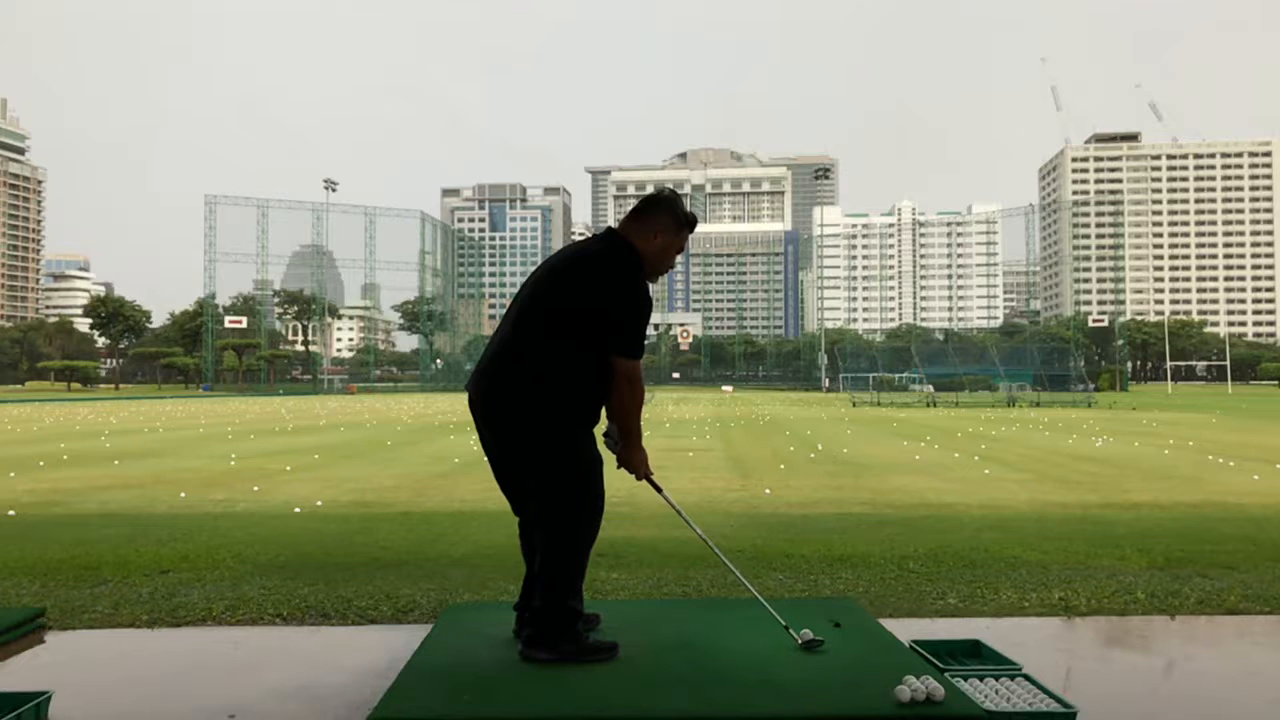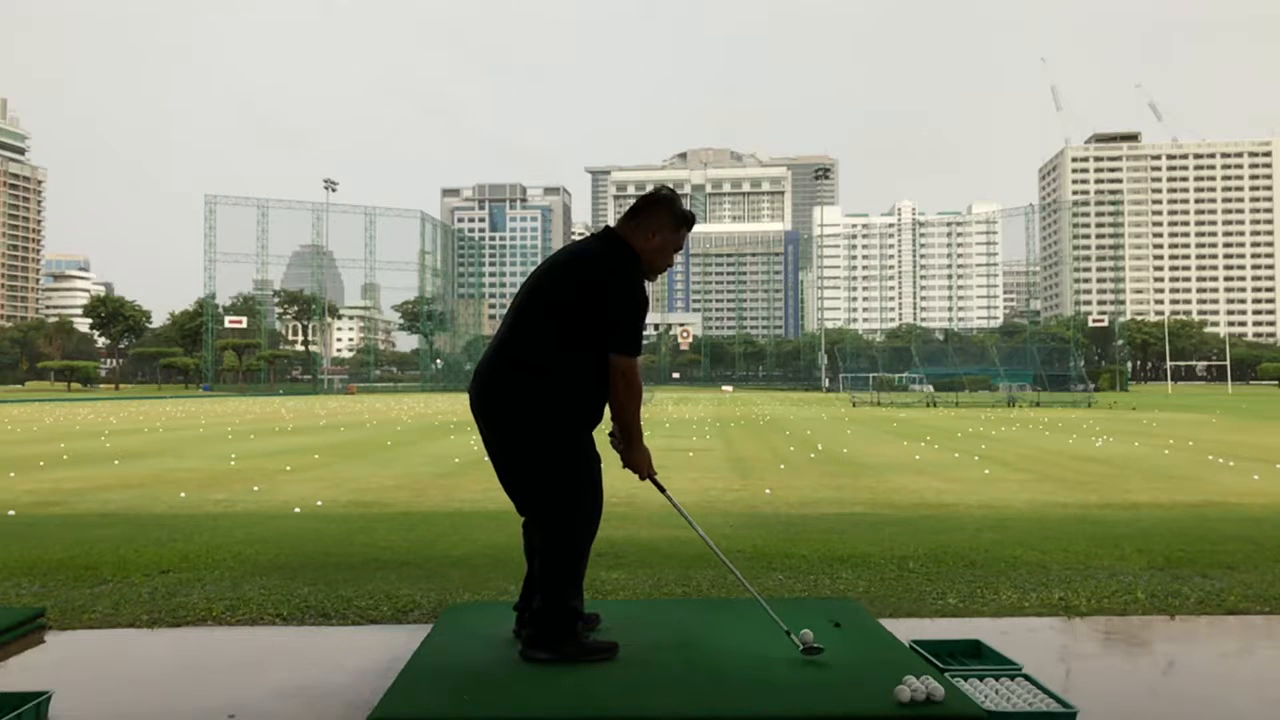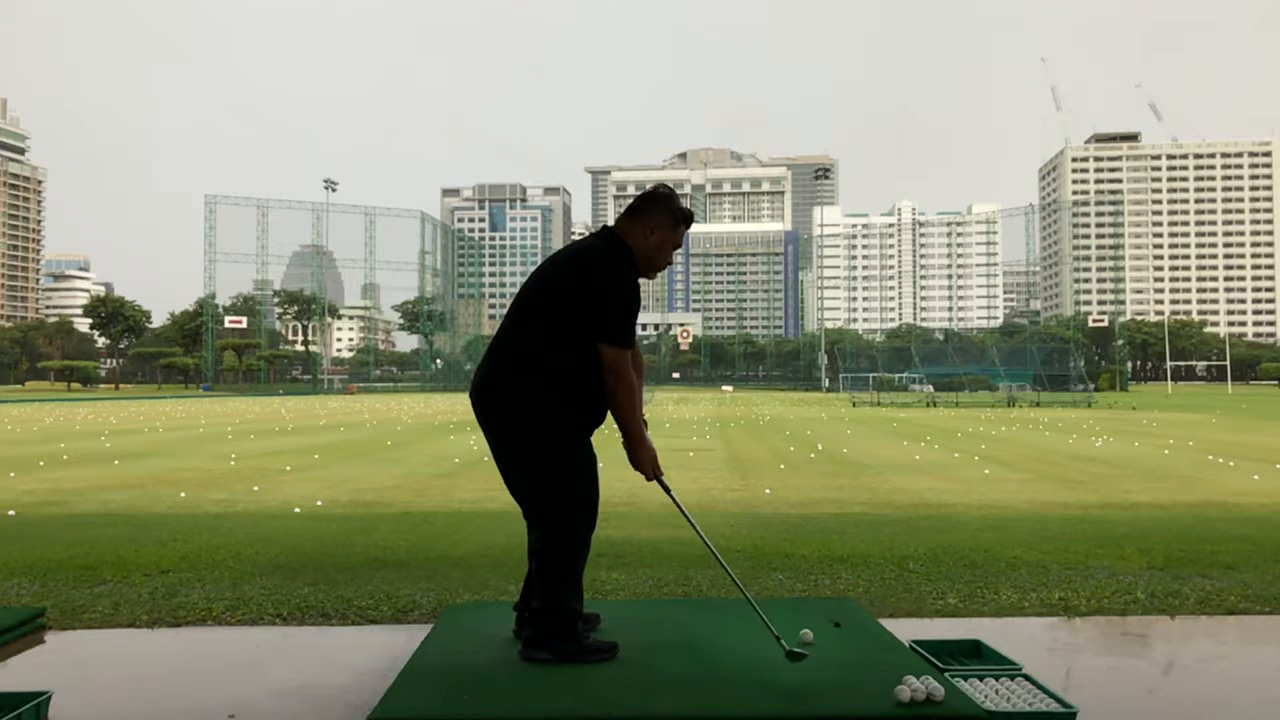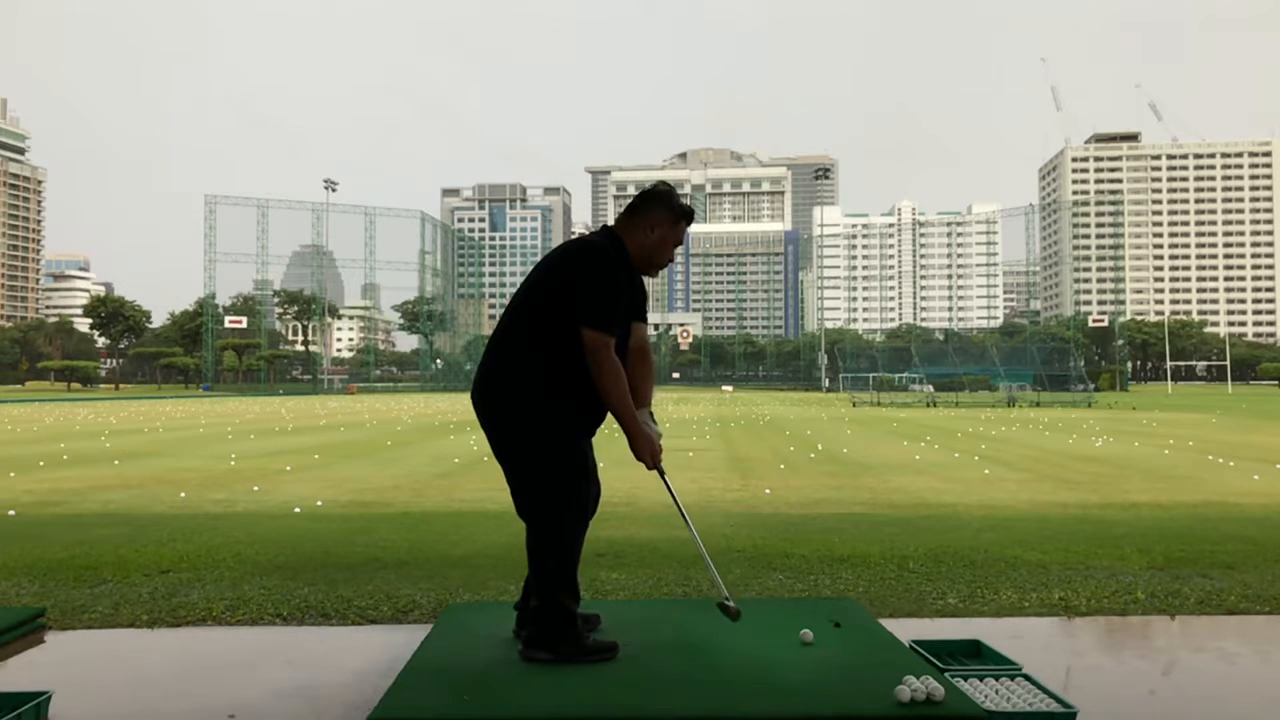
dt=1s
person 1, frame 1
left shoulder: (587, 256)
right shoulder: (625, 280)
right elbow: (626, 375)
left wrist: (616, 428)
right wrist: (632, 443)
left hip: (499, 396)
right hip: (535, 407)
left knee: (546, 510)
right knee: (574, 510)
left ankle: (538, 613)
right ankle: (551, 631)
person 1, frame 2
left shoulder: (589, 257)
right shoulder: (621, 278)
right elbow: (623, 374)
left wrist: (620, 430)
right wrist: (634, 443)
left hip: (503, 396)
right hip: (534, 406)
left knee: (550, 510)
right knee: (573, 511)
left ankle: (539, 611)
right ankle: (552, 631)
person 1, frame 3
left shoulder: (597, 259)
right shoulder: (612, 273)
left elbow: (628, 356)
right elbow: (616, 370)
left wrist: (637, 424)
right wrist: (636, 441)
left hip: (516, 397)
right hip: (529, 403)
left knee: (556, 508)
right knee: (569, 510)
left ankle: (539, 611)
right ankle: (552, 632)
person 1, frame 4
left shoulder: (625, 273)
right shoulder: (597, 262)
left elbow: (636, 348)
right elbow: (600, 356)
left wrist: (644, 416)
right wrist: (633, 429)
left hip: (551, 402)
right hip: (520, 401)
left knee: (576, 499)
right knee: (559, 508)
left ankle: (540, 610)
right ankle: (550, 631)
